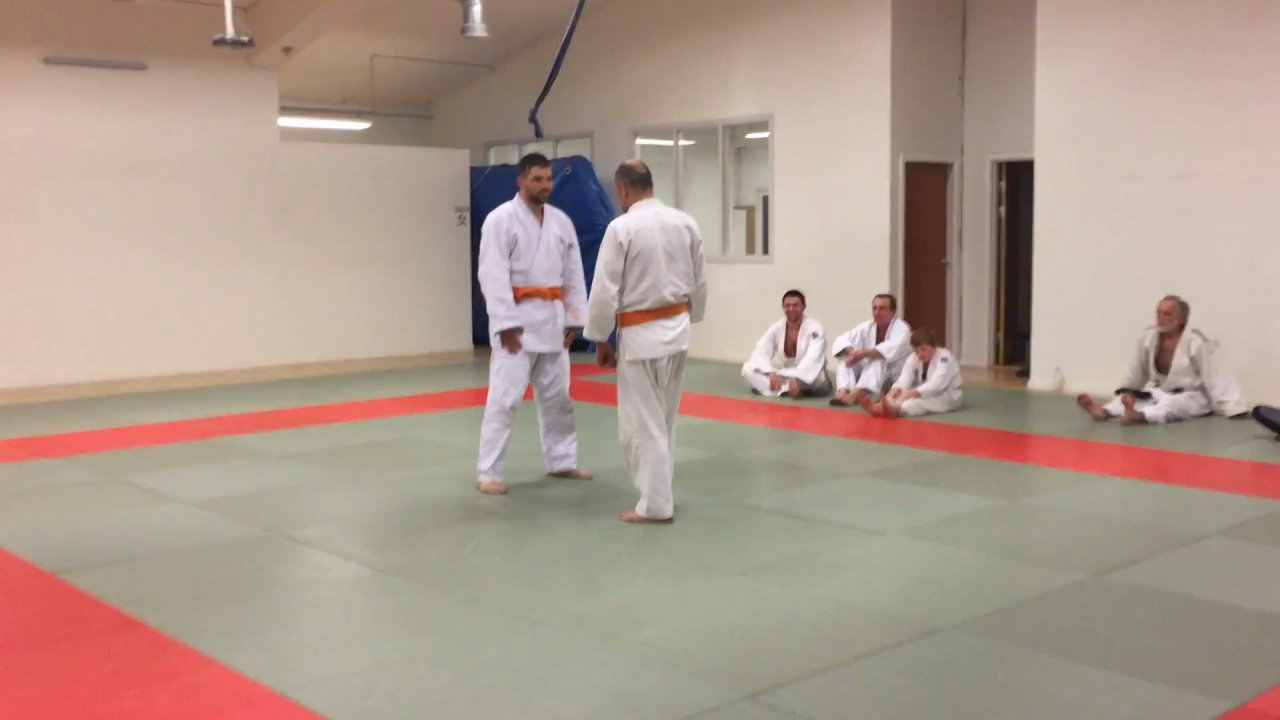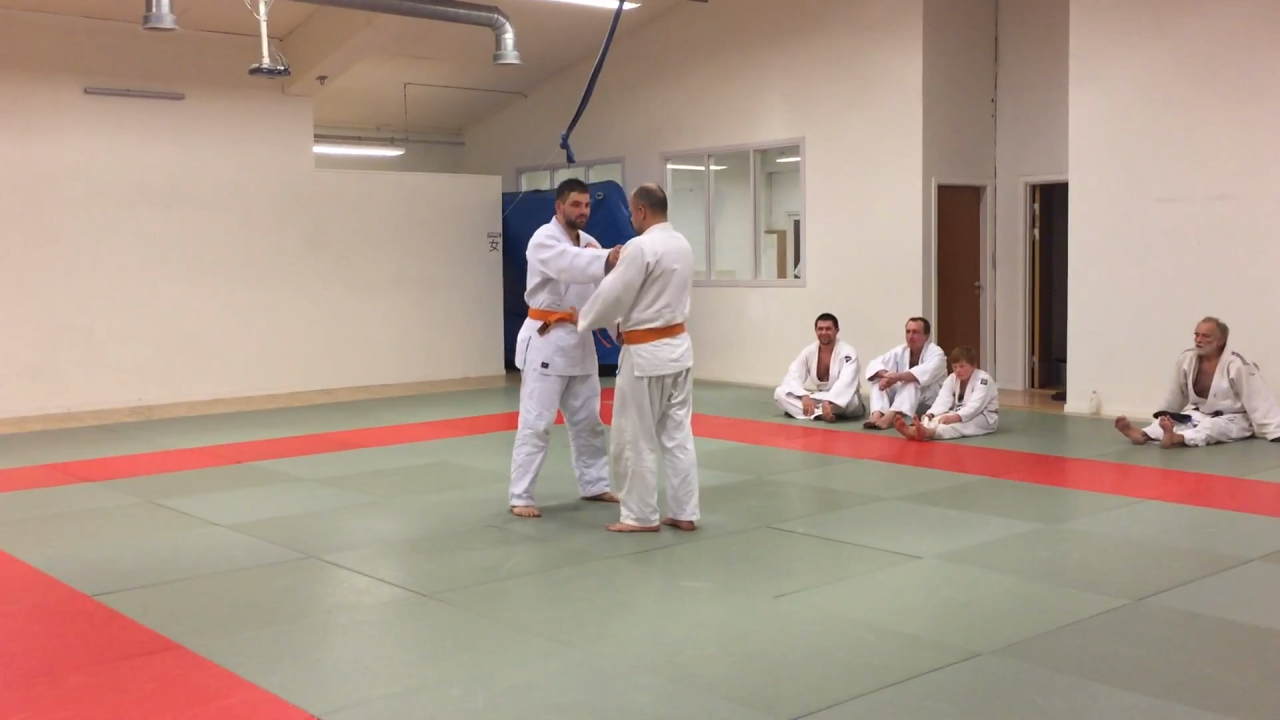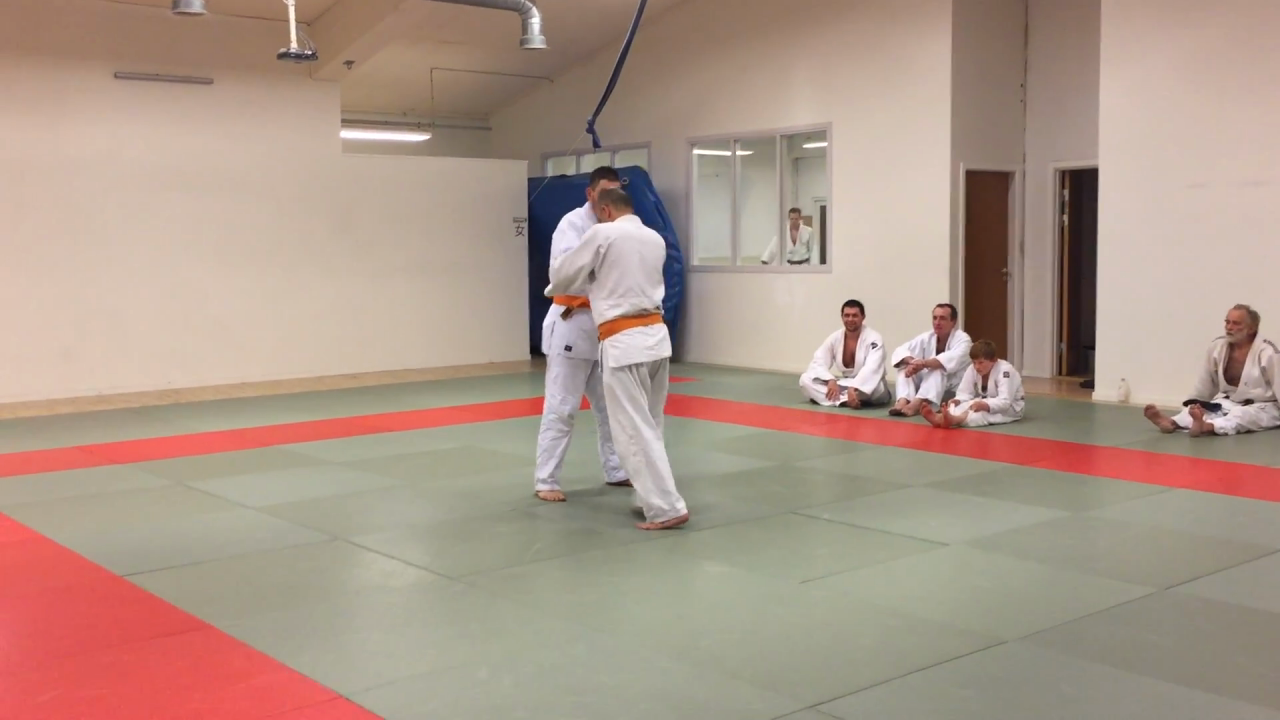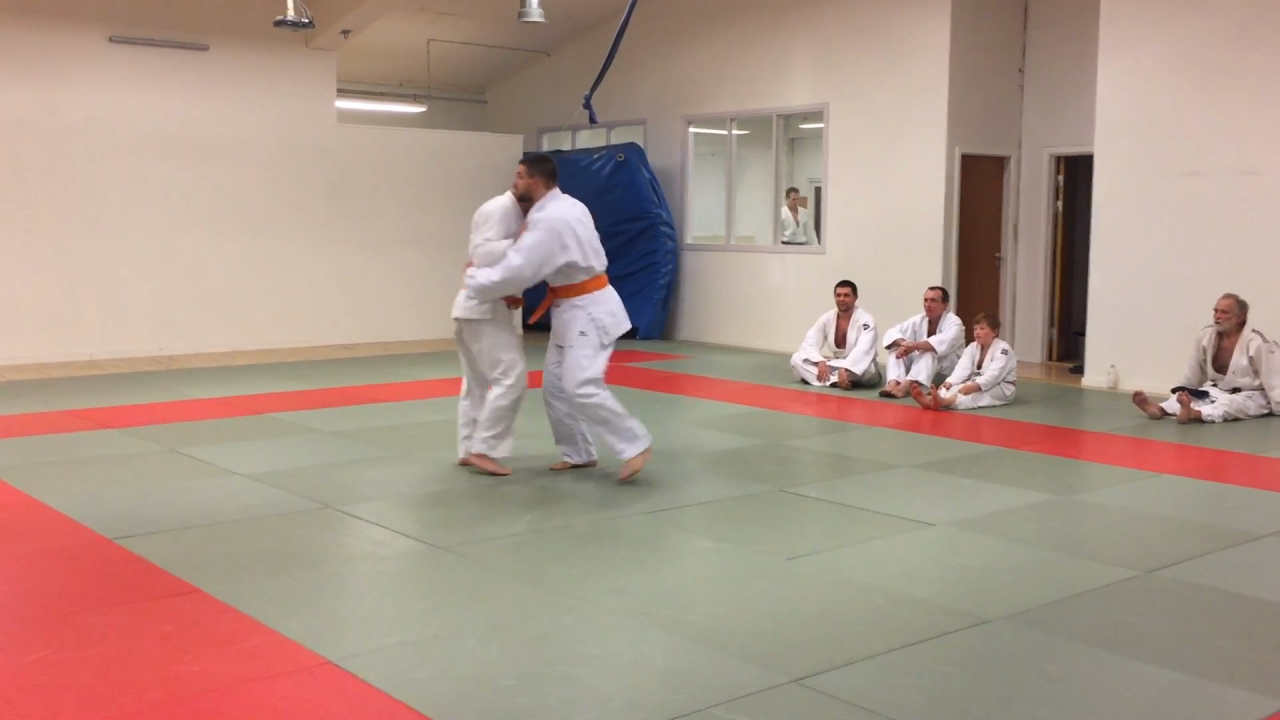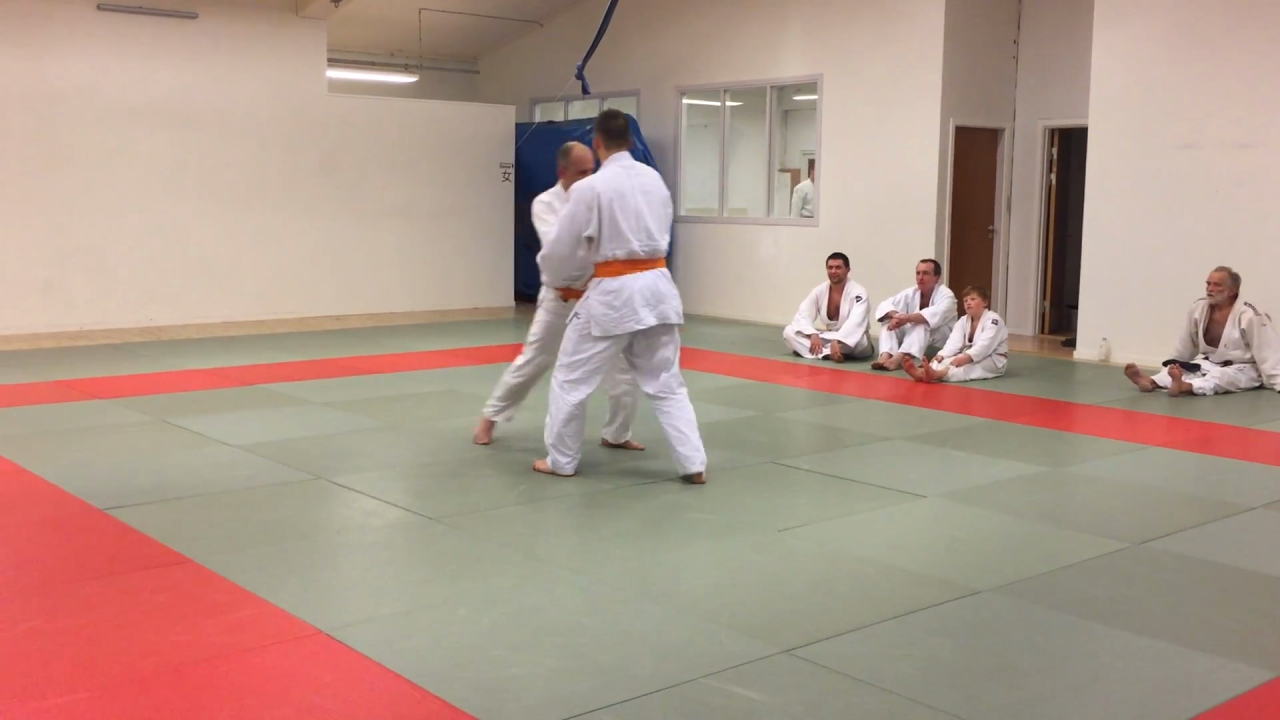
dt=1s
person 1, frame 1
left shoulder: (560, 221)
right shoulder: (501, 219)
left elbow: (573, 273)
right elbow: (493, 275)
left wrist: (574, 317)
right wrist: (506, 321)
left hip: (552, 318)
right hip: (517, 318)
left knee: (557, 396)
right knee: (504, 398)
left ankle: (562, 461)
right ankle: (488, 472)
person 1, frame 2
left shoulder: (589, 245)
right shoulder: (544, 240)
right elbow: (568, 265)
right wrist: (606, 259)
left hip: (580, 339)
right hip: (546, 339)
left knee: (588, 419)
right knee: (536, 422)
left ankle: (594, 485)
right ankle: (521, 496)
person 1, frame 3
right shoulder: (573, 223)
right hip: (572, 323)
left knee: (613, 404)
right knee: (561, 407)
left ankle: (618, 471)
right ankle: (546, 481)
person 1, frame 4
left shoulder: (549, 221)
right shoulder: (566, 206)
left elbow: (516, 271)
left wrist: (473, 278)
left hip: (589, 308)
right hip: (571, 306)
left knee: (581, 387)
right knee: (555, 385)
left ankle: (635, 444)
right ankle: (579, 453)
person 1, frame 5
left shoulder: (590, 188)
right shoulder: (654, 178)
left elbow: (562, 250)
left wrist: (551, 273)
left hip: (614, 292)
right hip: (657, 287)
left knee: (571, 378)
right knee: (666, 383)
left ankle: (561, 460)
right ankle: (693, 463)
person 2, frame 1
left shoulder: (621, 228)
right shoulder: (685, 222)
left elbow: (605, 291)
right elbow: (698, 282)
left wrist: (600, 340)
left hip: (641, 334)
right hip: (676, 327)
left knee: (643, 424)
right knee: (664, 418)
left ankle: (656, 505)
right ankle: (660, 493)
person 2, frame 2
left shoulder: (640, 246)
right shoulder: (682, 244)
left elbow: (612, 296)
left wrist: (584, 319)
left hip: (645, 352)
right hip: (678, 346)
left knee: (633, 439)
right knee: (677, 435)
left ankle: (641, 516)
right ankle: (685, 513)
person 2, frame 3
left shoulder: (602, 234)
right shoulder: (656, 239)
left elbow: (562, 278)
left wrist: (557, 273)
left hip: (623, 342)
right hip: (657, 334)
left knee: (635, 431)
right knee: (649, 425)
left ankle: (666, 510)
right ankle: (654, 498)
person 2, frame 4
left shoulder: (511, 211)
right shoulder: (500, 210)
right elbow: (483, 256)
left hip: (479, 306)
right hip: (482, 305)
left knee: (477, 383)
right knee: (510, 379)
left ankle: (469, 450)
right ankle: (482, 450)
person 2, frame 5
right shoulder: (545, 203)
right hip: (561, 301)
left knee: (622, 368)
right knee: (531, 364)
left ankle: (617, 434)
right ankle: (490, 417)
